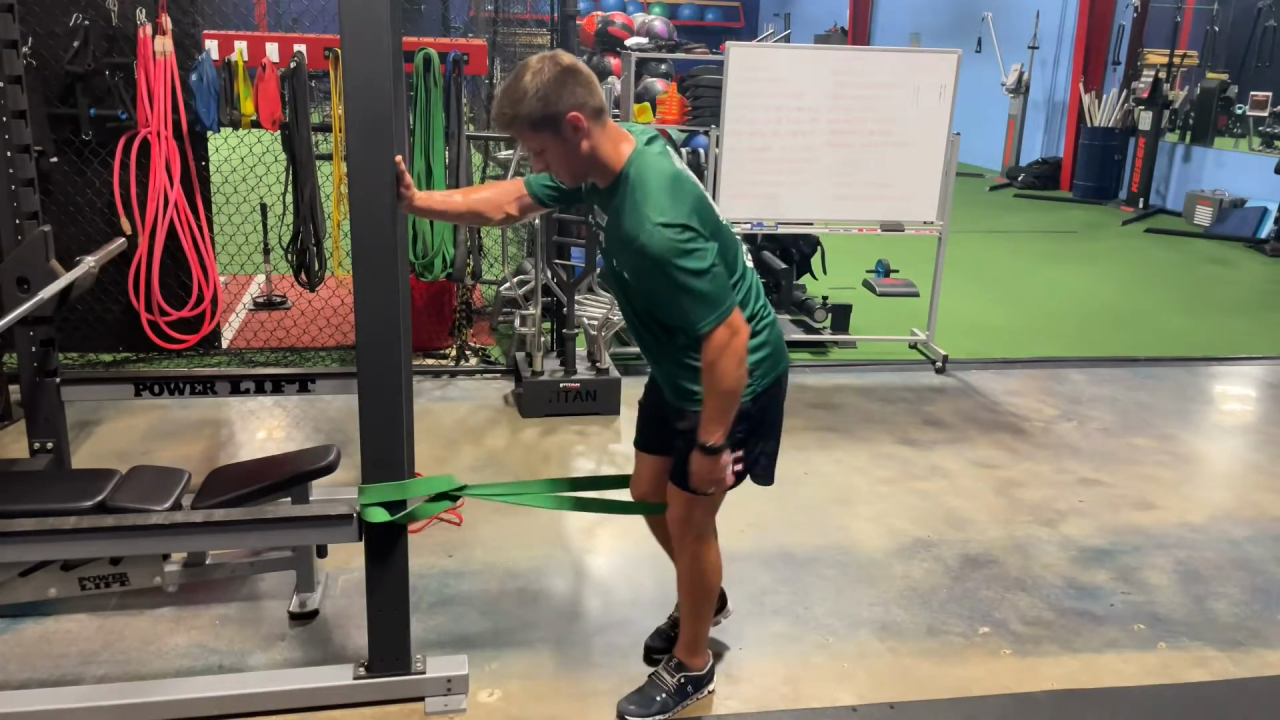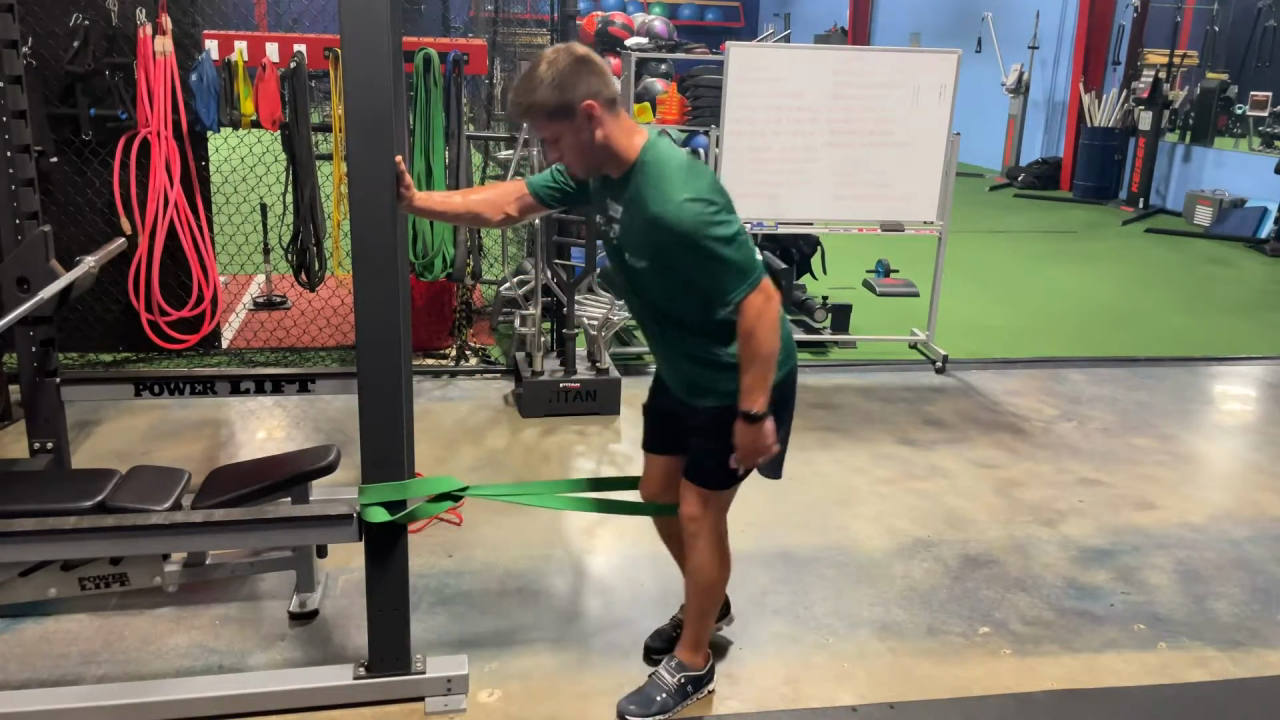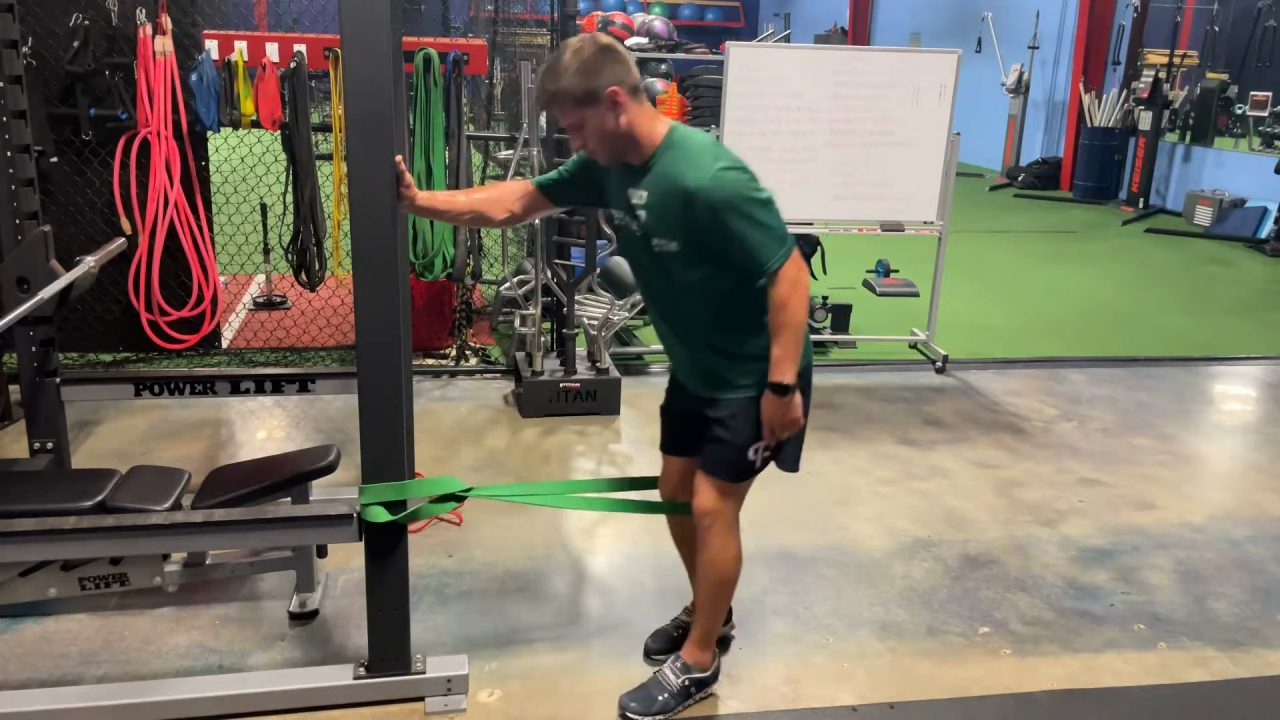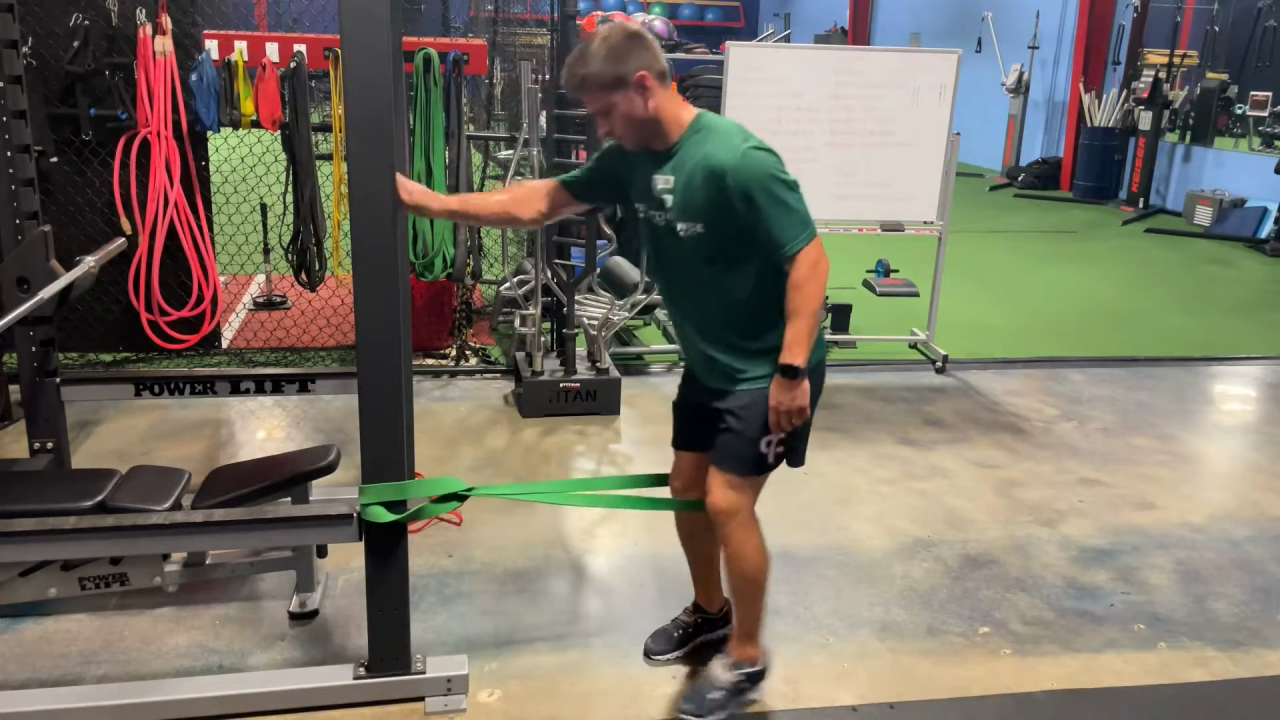
dt=0.1s
person 1, frame 1
left shoulder: (659, 220)
right shoulder: (598, 164)
left elbow: (727, 335)
right elbow: (513, 201)
left wrist: (712, 445)
right wrist: (417, 202)
left hip: (731, 381)
right hip: (675, 369)
left knee: (688, 514)
right knee: (649, 494)
left ankle: (690, 665)
right ankle: (704, 602)
person 1, frame 2
left shoulder: (677, 204)
right shoulder: (602, 162)
left elbow: (760, 304)
right elbow: (511, 203)
left wrist: (753, 413)
right wrist: (416, 201)
left hip: (736, 375)
right hip: (682, 369)
left knee: (698, 510)
right knee: (658, 495)
left ankle: (692, 663)
right ankle: (708, 605)
person 1, frame 3
left shoulder: (711, 179)
right shoulder: (610, 167)
left elbow: (789, 278)
right elbow: (518, 200)
left wrist: (782, 385)
right wrist: (416, 199)
left hip: (753, 375)
right hip: (694, 369)
left knee: (712, 506)
right knee: (676, 493)
left ankle: (700, 657)
right ankle: (708, 608)
person 1, frame 4
left shoulder: (736, 162)
right shoulder: (633, 157)
left elbow: (809, 261)
right elbow: (542, 202)
left wrist: (792, 370)
right wrist: (431, 201)
left hip: (767, 366)
right hip: (709, 362)
left knee: (727, 501)
right knee: (686, 489)
left ankle: (745, 655)
right ankle: (711, 610)
